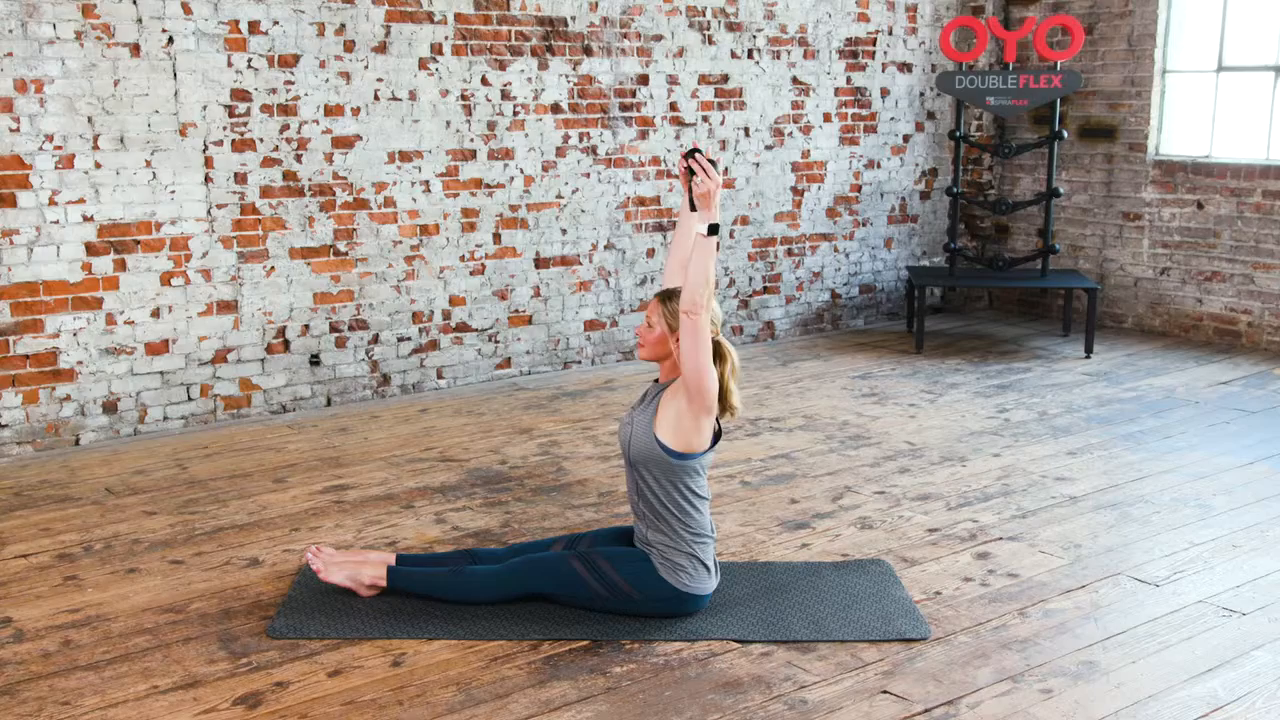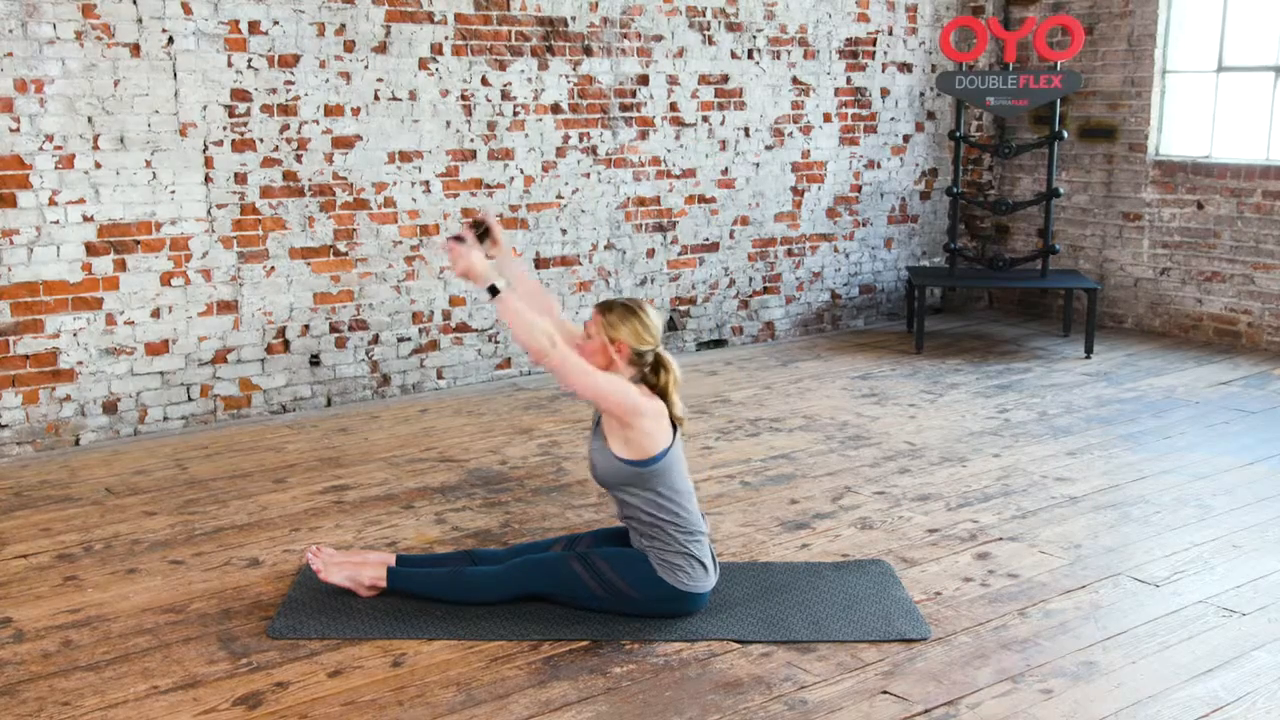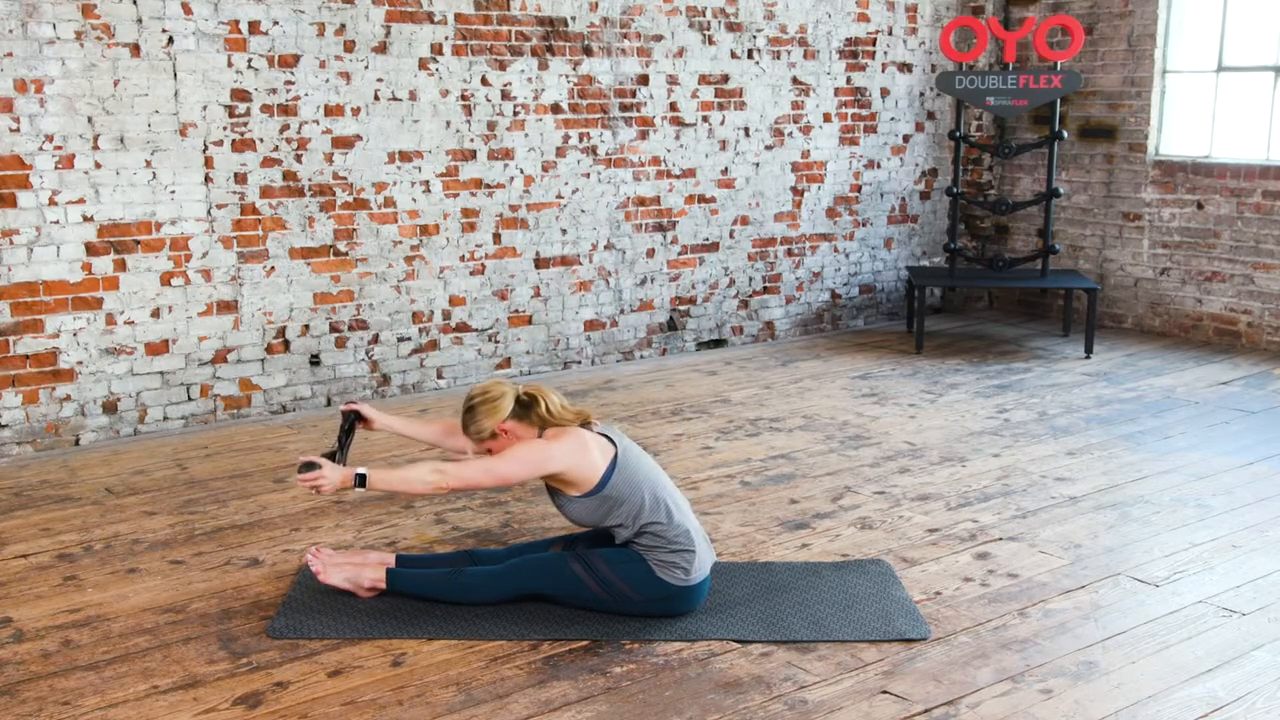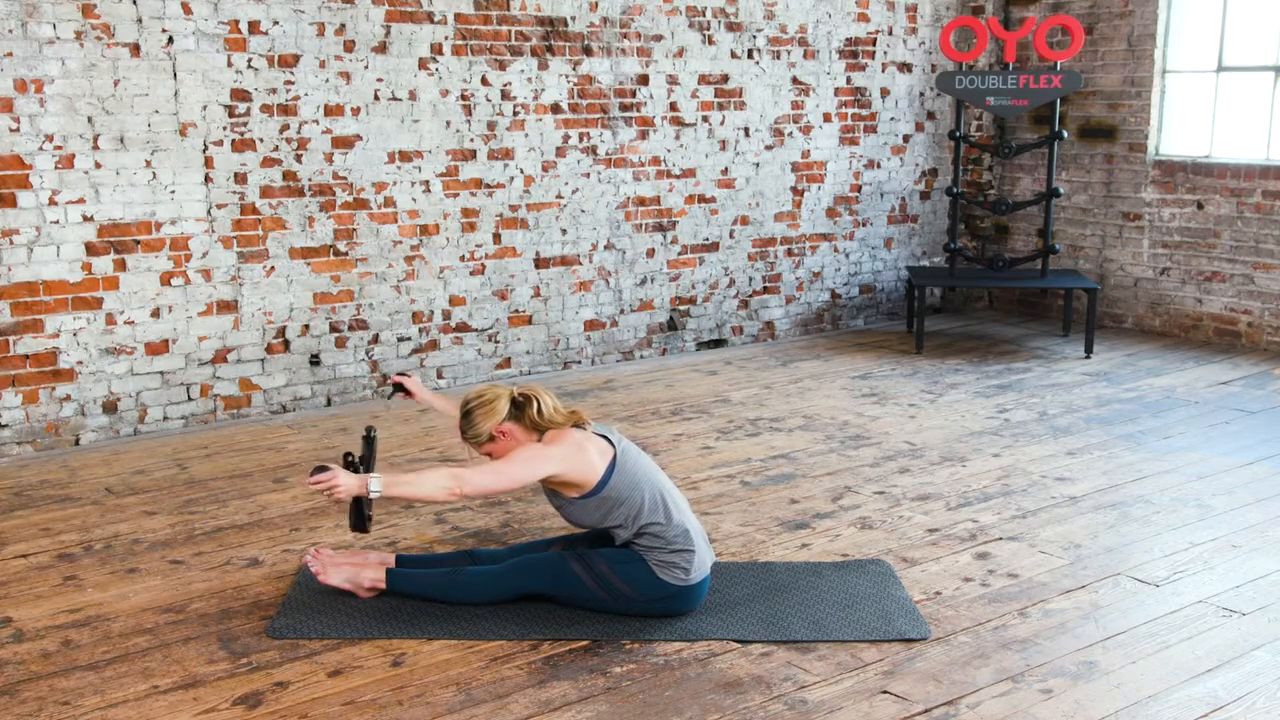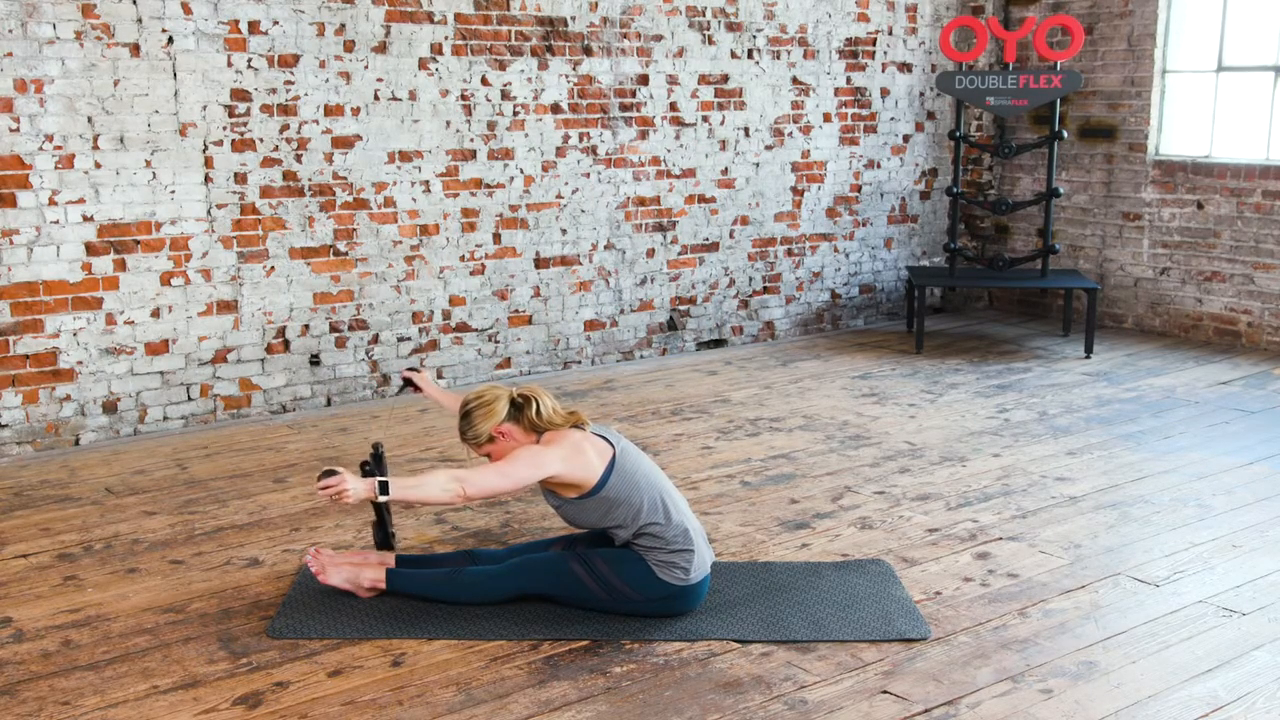
dt=1s
person 1, frame 1
left shoulder: (693, 401)
right shoulder: (670, 384)
left elbow: (696, 311)
right elbow: (676, 285)
left wrist: (707, 219)
right wrist: (688, 207)
left hip: (674, 579)
right hip: (654, 546)
left knee: (525, 576)
right knee: (515, 555)
left ankle: (379, 577)
right ankle: (384, 560)
person 1, frame 2
left shoulder: (633, 405)
right shoulder: (623, 386)
left elbow: (547, 348)
right elbow: (551, 322)
left wrist: (487, 282)
right wrist: (504, 258)
left hip: (674, 580)
right hip: (653, 550)
left knee: (524, 577)
right knee: (511, 557)
left ankle: (378, 578)
right ankle: (385, 563)
person 1, frame 3
left shoulder: (556, 448)
right shoulder: (555, 426)
left elbow: (444, 478)
right elbow: (455, 435)
left wrist: (351, 477)
right wrist: (382, 420)
left hip: (671, 578)
right hip: (653, 549)
left knee: (523, 576)
right knee: (508, 557)
left ankle: (378, 578)
right ankle: (383, 563)
person 1, frame 4
left shoulder: (556, 451)
right shoulder: (559, 430)
left elbow: (457, 484)
right elbow: (486, 419)
left wrist: (362, 483)
right wrist: (426, 396)
left hip: (670, 579)
right hip: (656, 550)
left knee: (521, 577)
right knee: (507, 557)
left ankle: (375, 578)
right ankle: (386, 562)
person 1, frame 5
left shoulder: (555, 452)
right shoulder: (560, 433)
left elbow: (460, 486)
right elbow: (484, 417)
left wrist: (371, 487)
right wrist: (434, 391)
left hip: (669, 580)
right hip: (653, 550)
left knee: (522, 577)
right knee: (506, 557)
left ankle: (375, 578)
right ankle: (385, 561)
